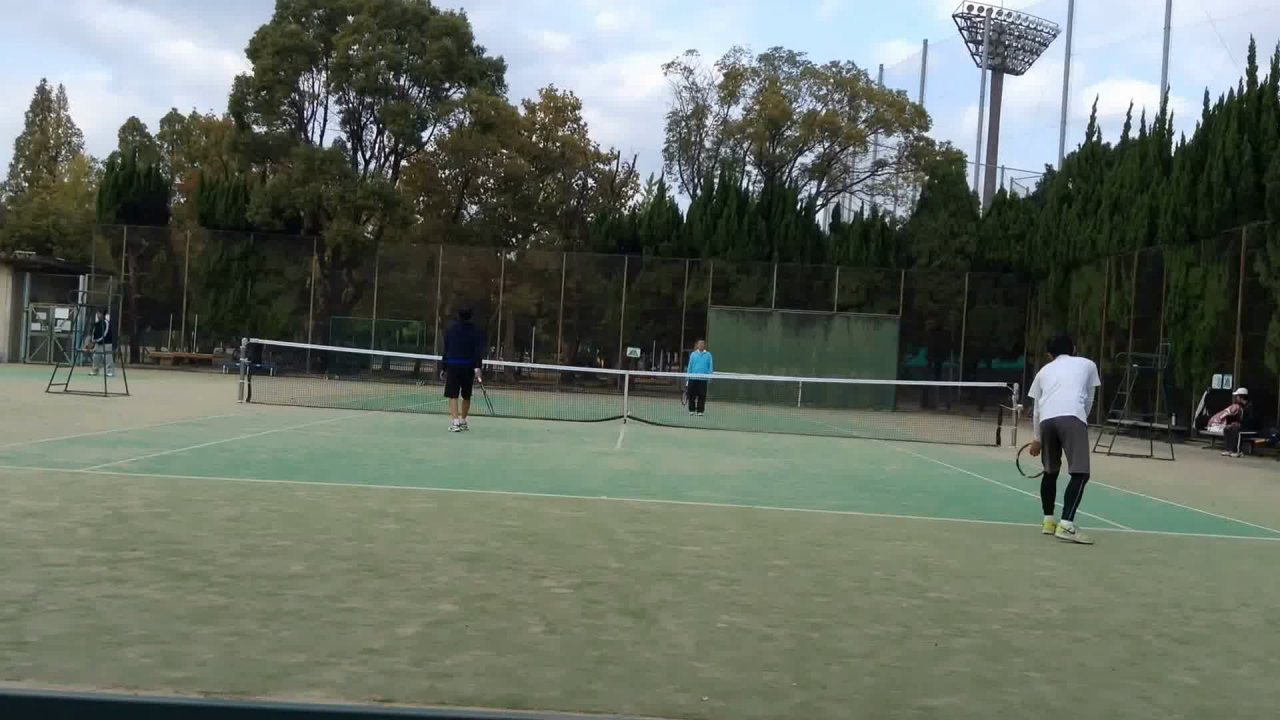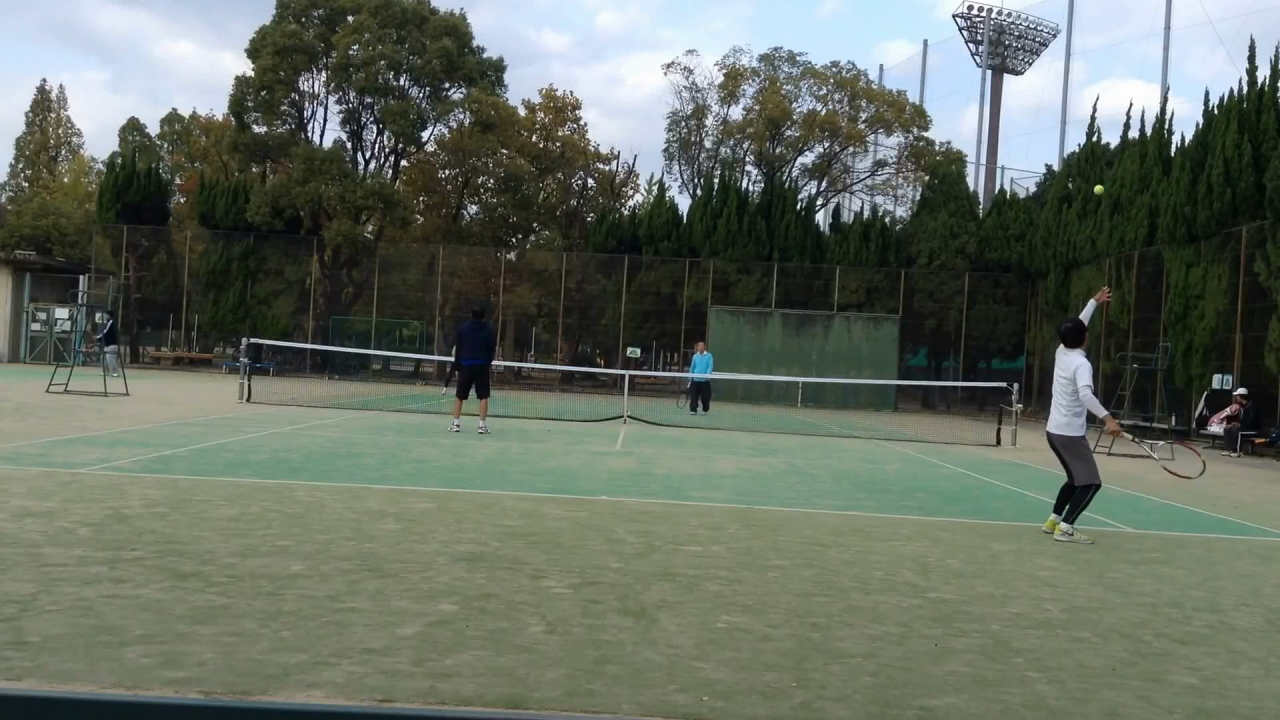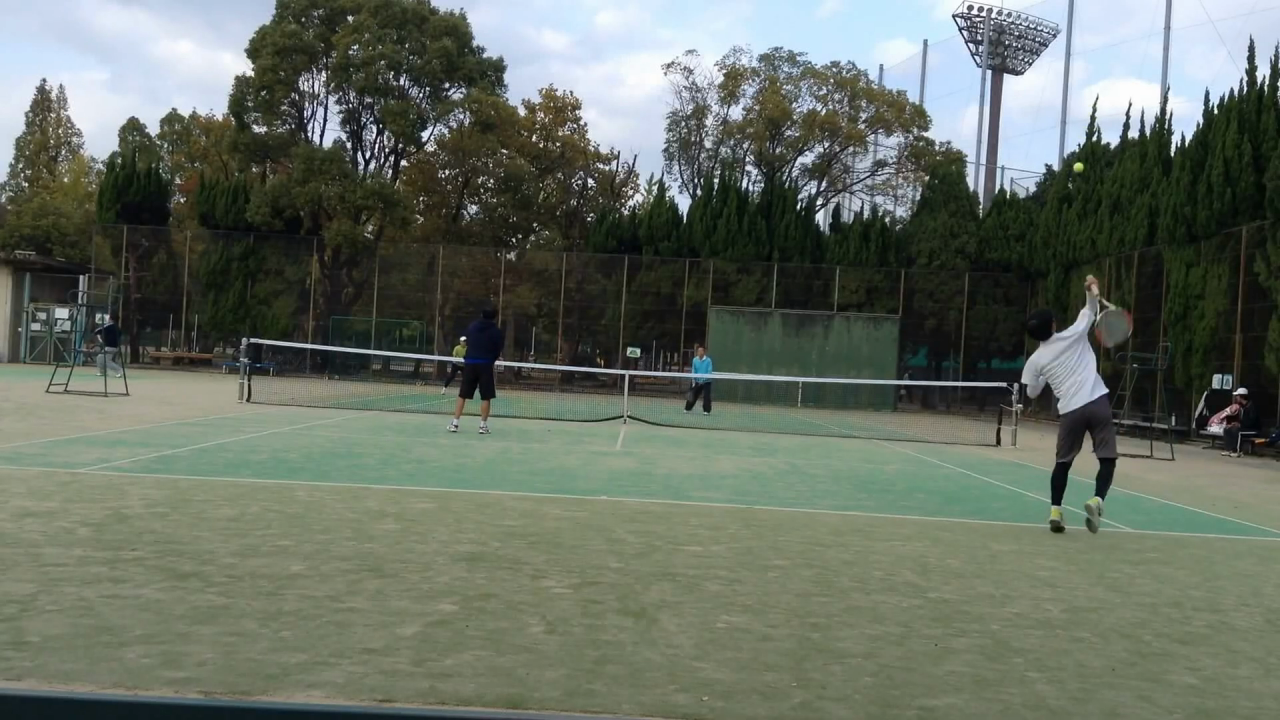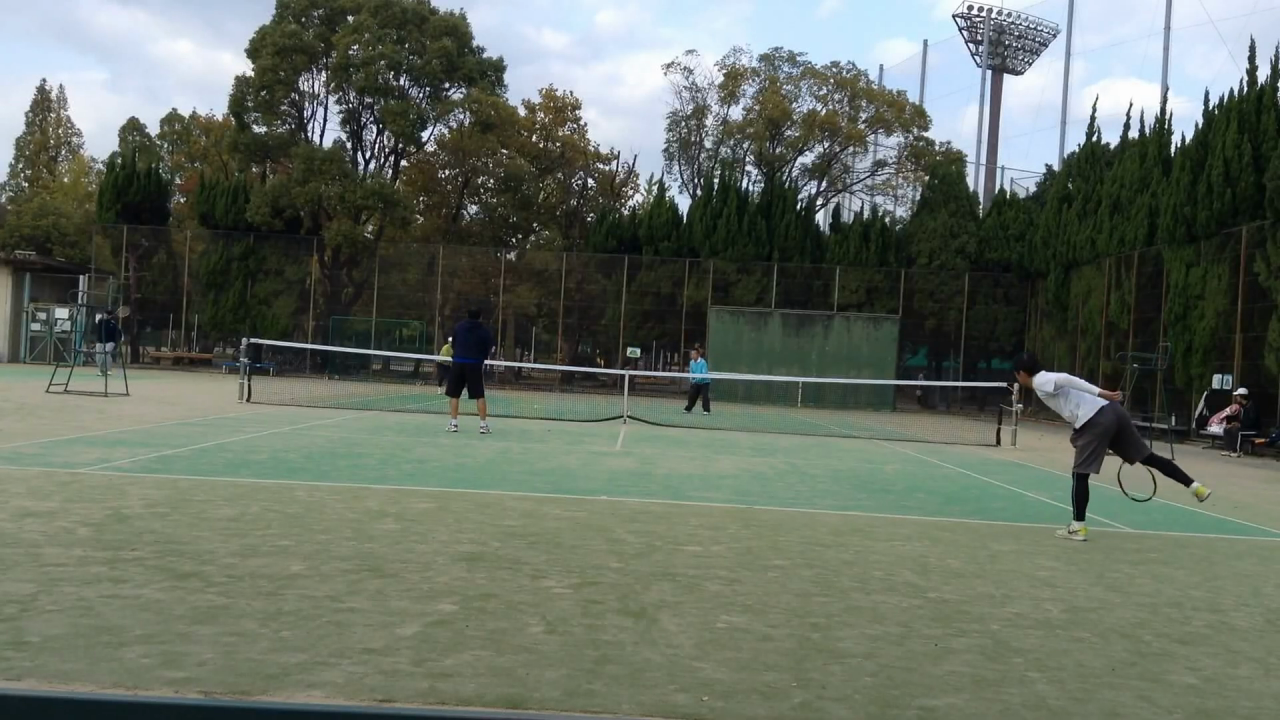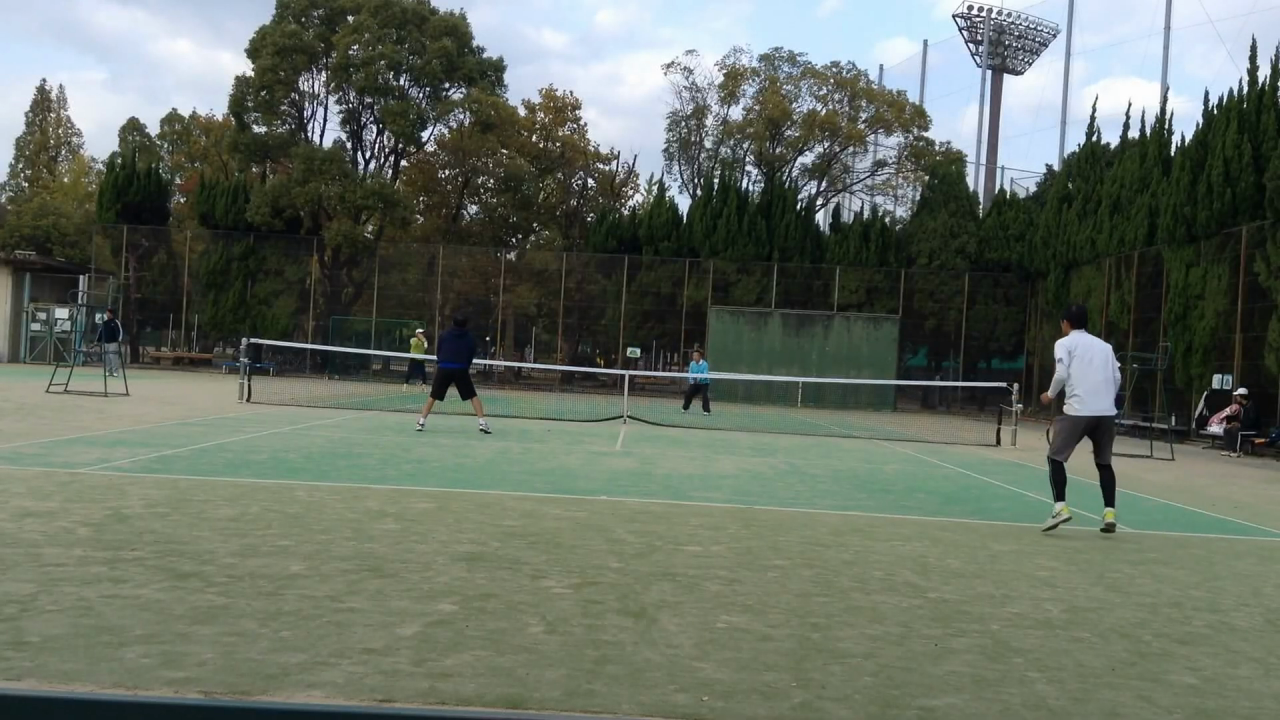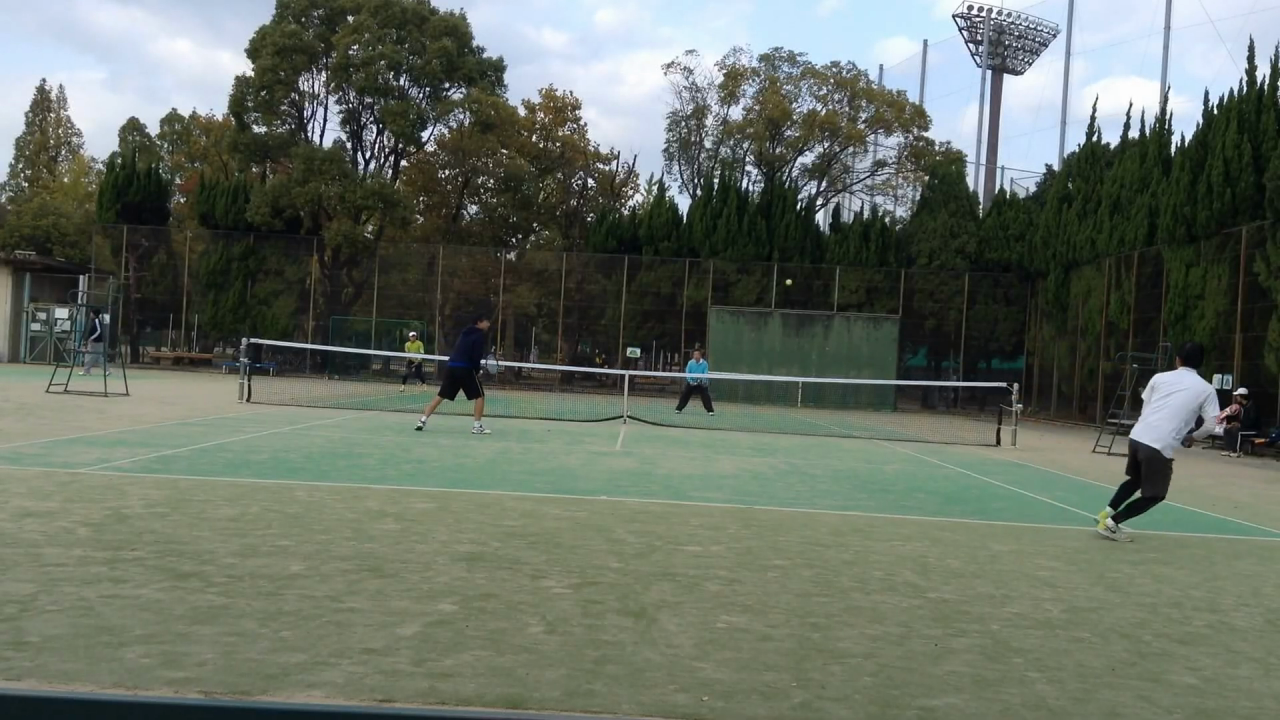
dt=0.7s
person 1, frame 1
left shoulder: (1044, 370)
right shoulder: (1087, 364)
right elbow: (1088, 400)
left wrist: (1037, 438)
left hip: (1048, 419)
right hip: (1072, 418)
left knee: (1050, 472)
right knee: (1080, 474)
left ankle: (1048, 520)
right ankle: (1066, 525)
person 1, frame 2
left shoulder: (1061, 353)
right shoulder: (1081, 364)
left elbow: (1075, 328)
right elbow: (1086, 395)
left wrist: (1095, 302)
right wrist: (1108, 419)
left hip: (1054, 430)
right hip: (1070, 433)
left knee: (1075, 479)
right knee: (1090, 482)
left ankle: (1054, 520)
right ankle: (1064, 528)
person 1, frame 3
left shoulder: (1034, 361)
right shoulder: (1072, 337)
left elbow: (1032, 392)
right elbow: (1090, 313)
right wrist: (1092, 291)
left hip: (1070, 412)
right hip: (1097, 403)
left knee: (1063, 462)
right knee: (1108, 460)
left ankle: (1056, 511)
right ankle: (1096, 501)
person 1, frame 4
left shoulder: (1040, 382)
right shoulder: (1049, 379)
left elbow: (1068, 380)
left wrist: (1100, 394)
left hip: (1094, 419)
right hip: (1113, 410)
left knee: (1081, 473)
right knee: (1147, 457)
left ankle: (1078, 527)
right ankle: (1195, 486)
person 1, frame 5
left shoulder: (1065, 343)
right shoulder: (1105, 346)
left elbow: (1061, 374)
right elbow: (1117, 379)
left wrist: (1051, 395)
left hip: (1078, 411)
right hip: (1107, 412)
left knee: (1055, 458)
right knee: (1104, 463)
left ankle: (1060, 508)
right ankle: (1109, 513)
person 1, frame 6
left shoulder: (1160, 378)
right shoulder: (1206, 389)
left elbow: (1145, 410)
right elbow: (1211, 425)
right wrist: (1192, 438)
left hip: (1137, 438)
right hip: (1160, 446)
left knee: (1136, 480)
right knee: (1154, 495)
left ankle: (1108, 515)
right ankle: (1110, 523)
